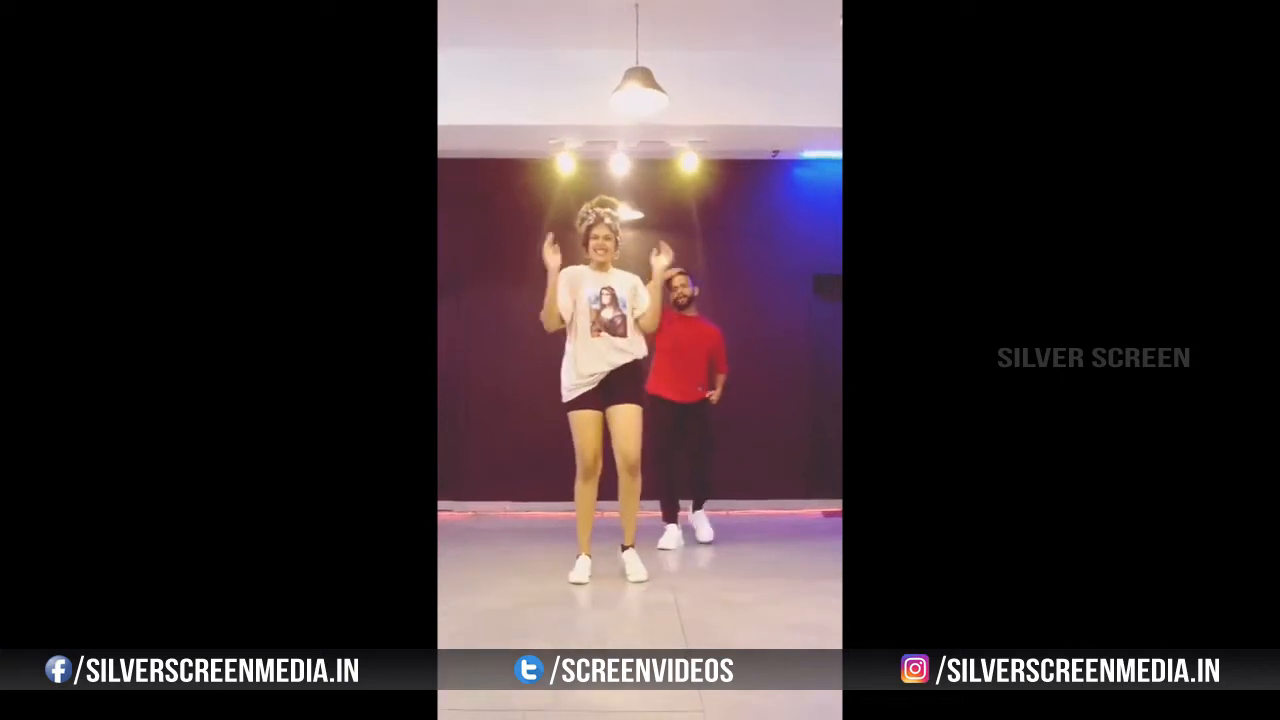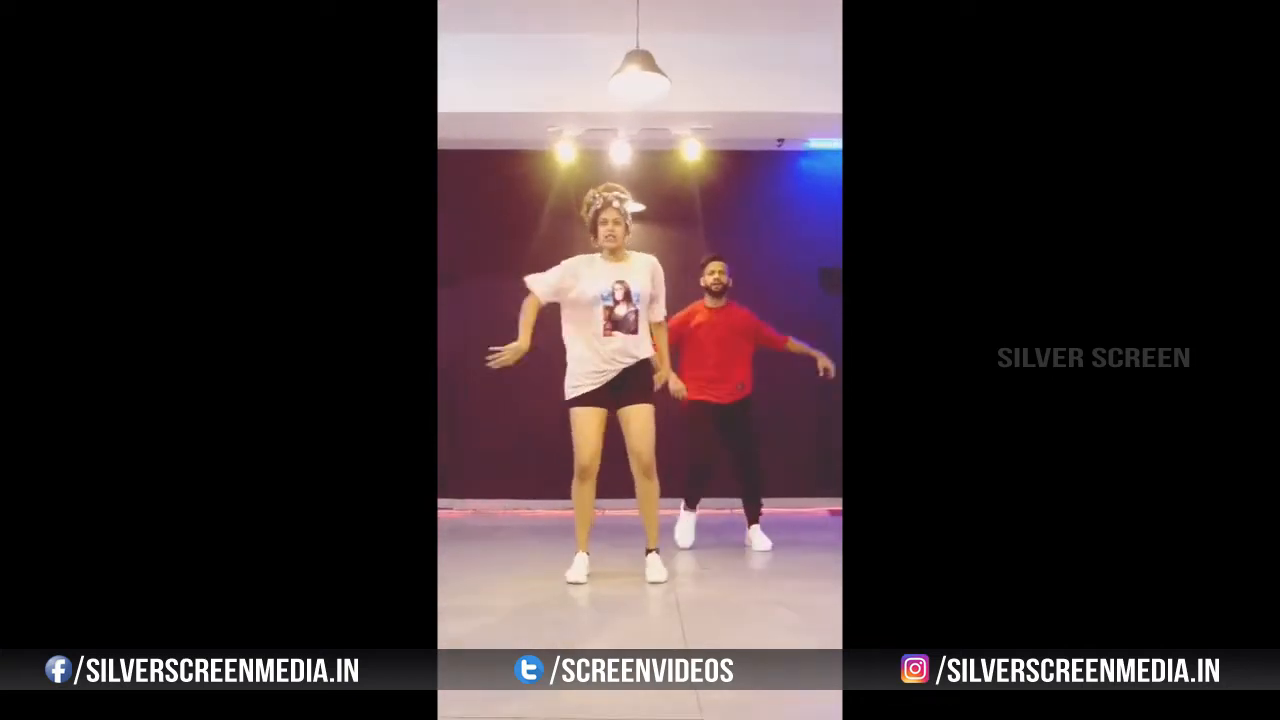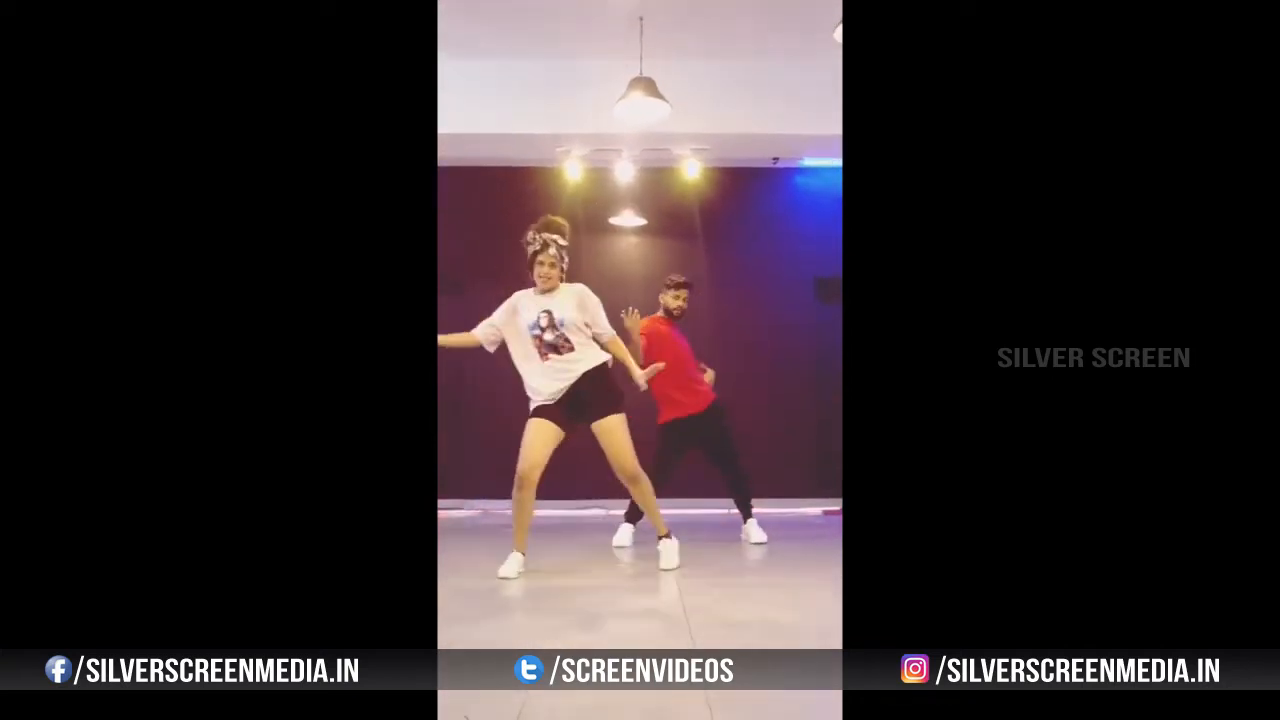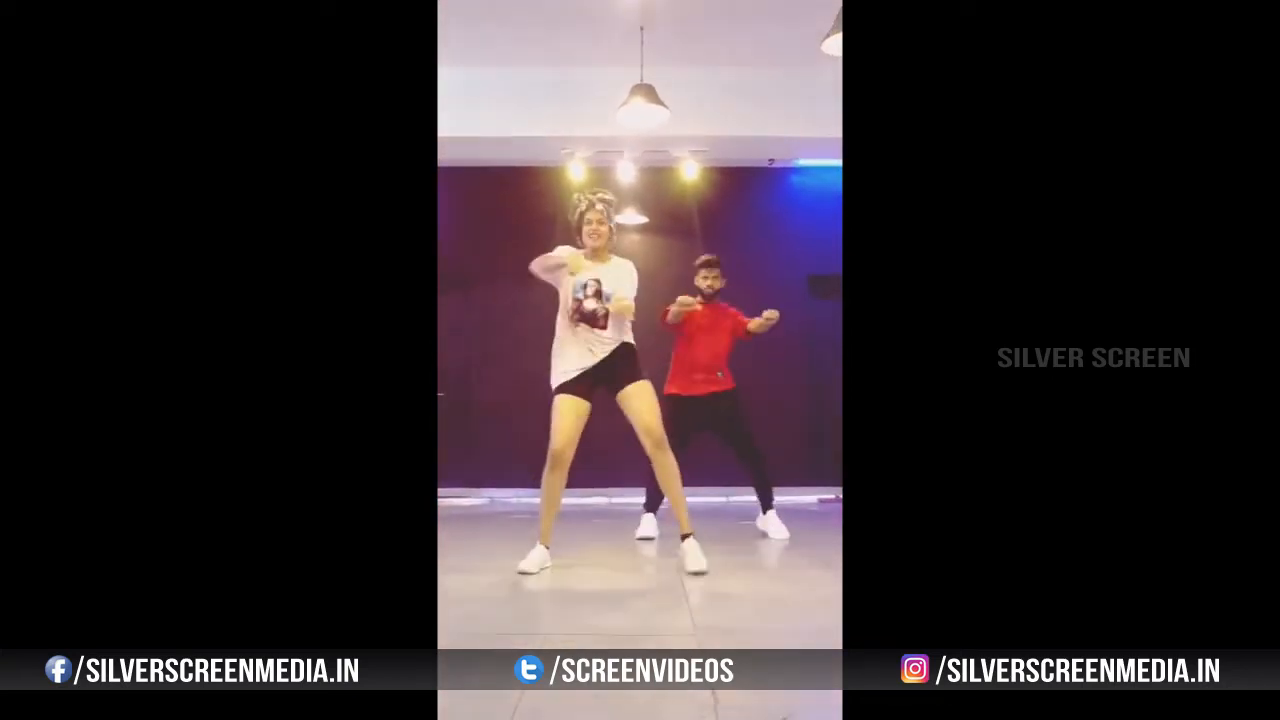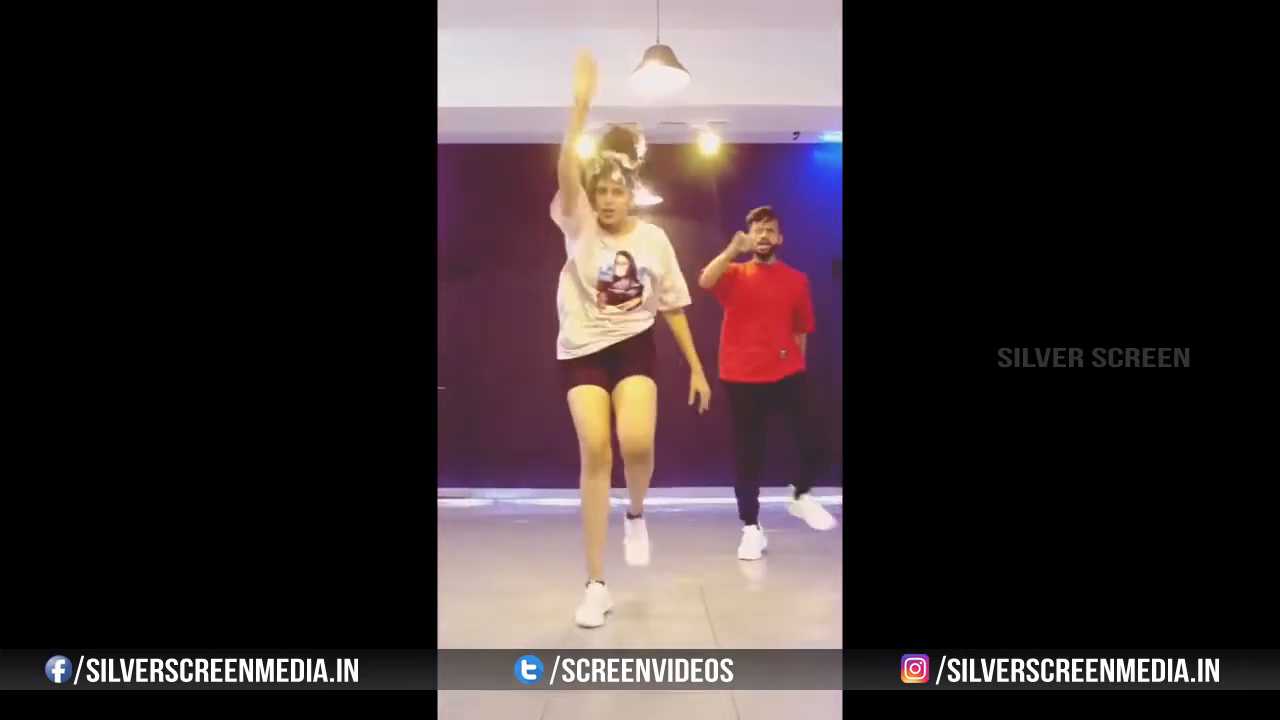
dt=1s
person 1, frame 1
left shoulder: (631, 282)
right shoulder: (571, 277)
left elbow: (648, 327)
right elbow: (551, 324)
left wrist: (658, 275)
right wrist: (552, 272)
left hip: (623, 373)
right hip: (582, 377)
left knee: (630, 461)
right knee: (588, 466)
left ankle: (629, 547)
right ankle: (584, 555)
person 1, frame 2
left shoulder: (648, 265)
right shoulder: (578, 267)
left elbow: (657, 320)
right elbow: (534, 291)
left wrist: (664, 363)
right wrist: (523, 341)
left hip: (633, 370)
right hip: (587, 375)
left knee: (644, 461)
right knee: (585, 465)
left ankle: (653, 552)
right ankle: (582, 553)
person 1, frame 3
left shoulder: (578, 294)
right shoulder: (518, 303)
left elbow: (607, 336)
right elbow: (477, 336)
left wrist: (635, 370)
right wrist: (437, 339)
left hip: (593, 383)
right hip: (550, 397)
left knee: (628, 469)
right knee: (525, 474)
left ankle: (665, 537)
right ankle: (518, 552)
person 1, frame 4
left shoulder: (624, 268)
right shoulder: (569, 257)
left elbow: (626, 309)
right elbow: (538, 266)
left wrist: (619, 309)
right wrist: (564, 260)
left hip: (618, 356)
right hip: (574, 364)
left knee: (656, 437)
right knee: (558, 451)
left ankle: (687, 536)
right ankle: (543, 546)
person 1, frame 5
left shoulder: (654, 239)
right shoulder: (578, 221)
left elbow: (674, 307)
right elbow: (565, 172)
left wrist: (696, 367)
right wrist: (580, 103)
left hip: (633, 345)
right hip: (583, 349)
left knee: (637, 443)
right knee: (595, 450)
left ankle: (636, 513)
right ankle: (596, 583)
person 2, frame 1
left shoulder: (711, 331)
right shoulder: (662, 319)
left elbow: (720, 367)
left wrist: (718, 389)
right wrist: (663, 279)
left hip: (696, 403)
right hip: (663, 401)
left knee: (699, 460)
right knee: (666, 462)
left ankle: (698, 510)
right ankle: (671, 526)
person 2, frame 2
left shoulder: (744, 317)
right shoulder: (688, 317)
left elbow: (780, 341)
left wrist: (817, 354)
right wrist: (671, 377)
left hip: (736, 402)
right hip: (699, 401)
left knee: (748, 465)
right knee: (702, 459)
left ankle: (753, 528)
right ankle: (689, 511)
person 2, frame 3
left shoulder: (676, 332)
right shoulder: (646, 326)
right elbow: (640, 359)
left wrist: (707, 371)
right wrist: (633, 334)
left hip: (707, 409)
right hip: (675, 416)
left knee: (731, 466)
right knee: (656, 474)
left ankle: (749, 521)
right ankle: (628, 524)
person 2, frame 4
left shoulder: (731, 315)
right shoulder: (685, 310)
left elbow: (753, 327)
right elbow: (671, 320)
left wrist: (766, 320)
right wrist: (679, 307)
left hip: (721, 393)
right hip: (683, 393)
left knee: (749, 450)
left ankle: (768, 512)
right ankle: (649, 515)
person 2, frame 5
left shoulder: (797, 280)
right shoulder: (734, 274)
left elbow: (801, 330)
right elbow: (705, 282)
left wrist: (800, 361)
right wrist: (731, 251)
left hip: (788, 375)
right hip: (742, 377)
left knee: (811, 441)
right knee: (747, 453)
left ankle: (801, 496)
right ankle: (751, 528)
